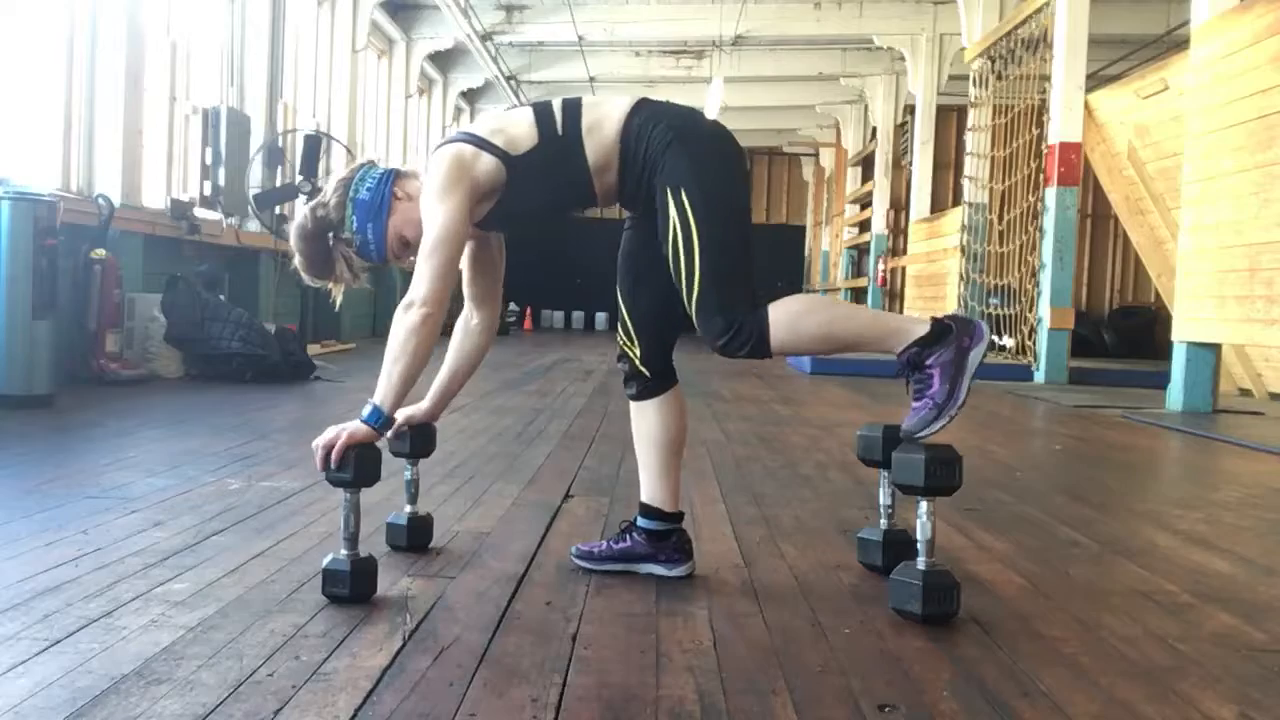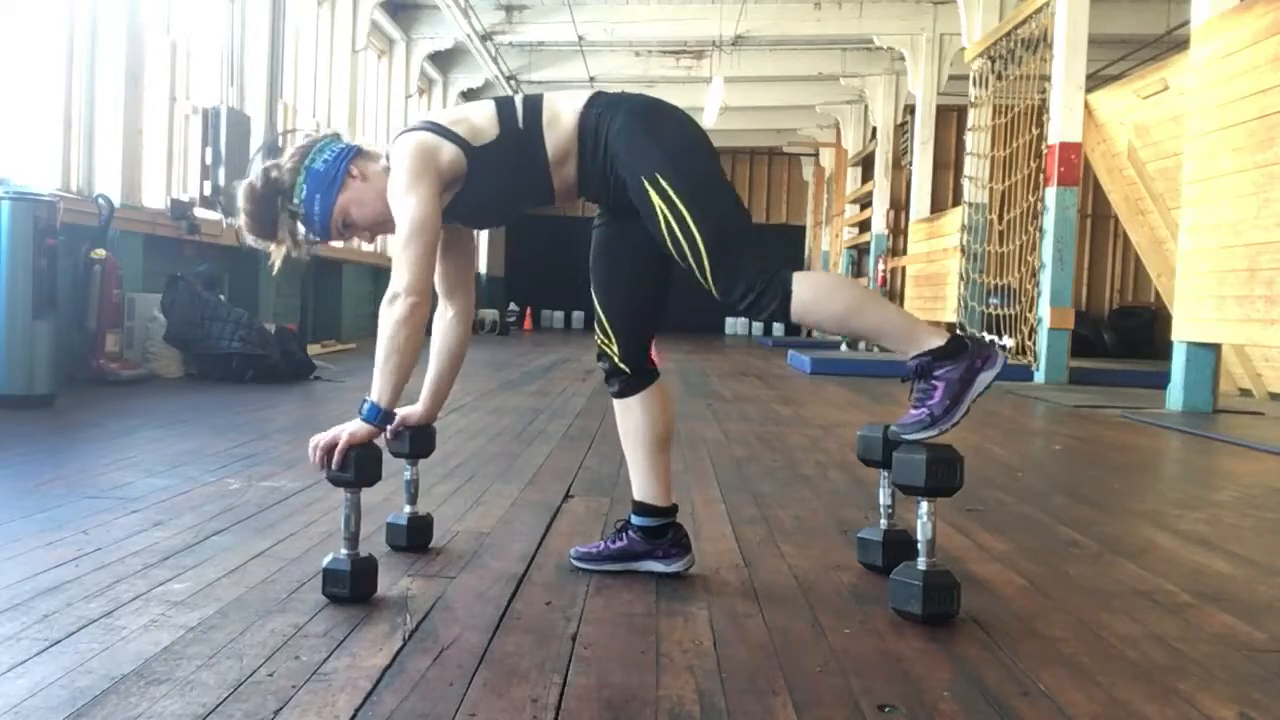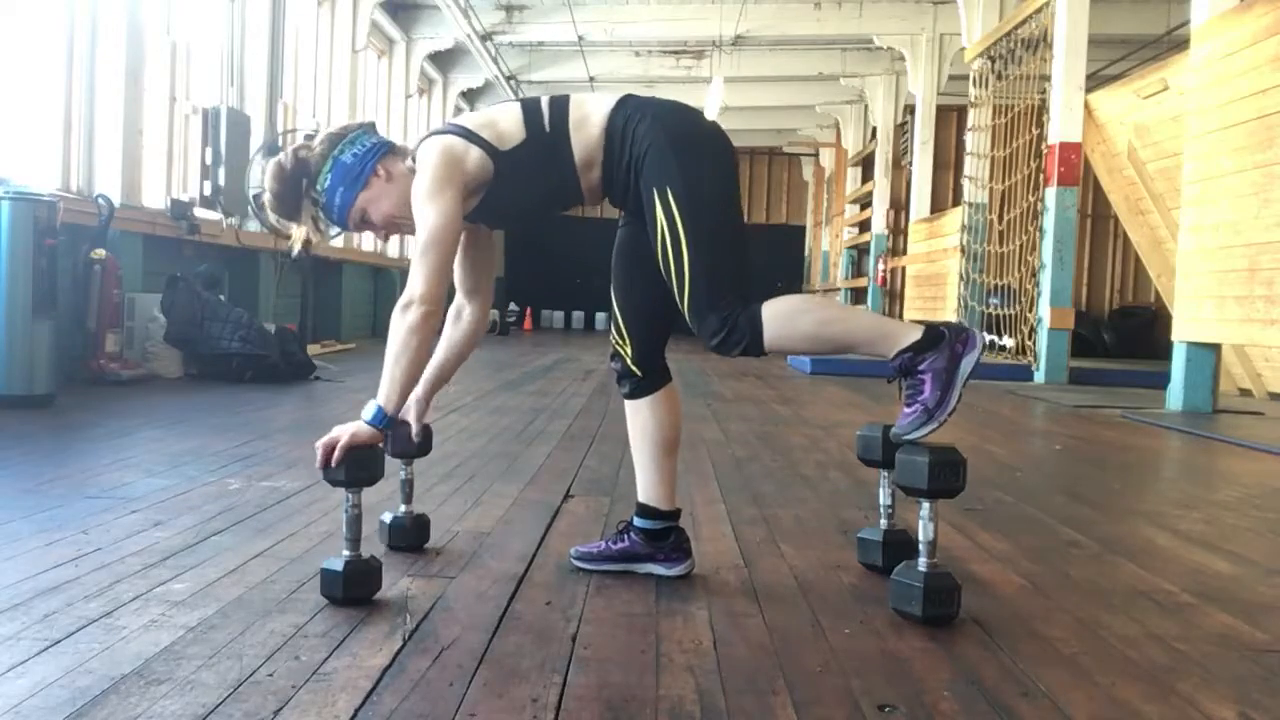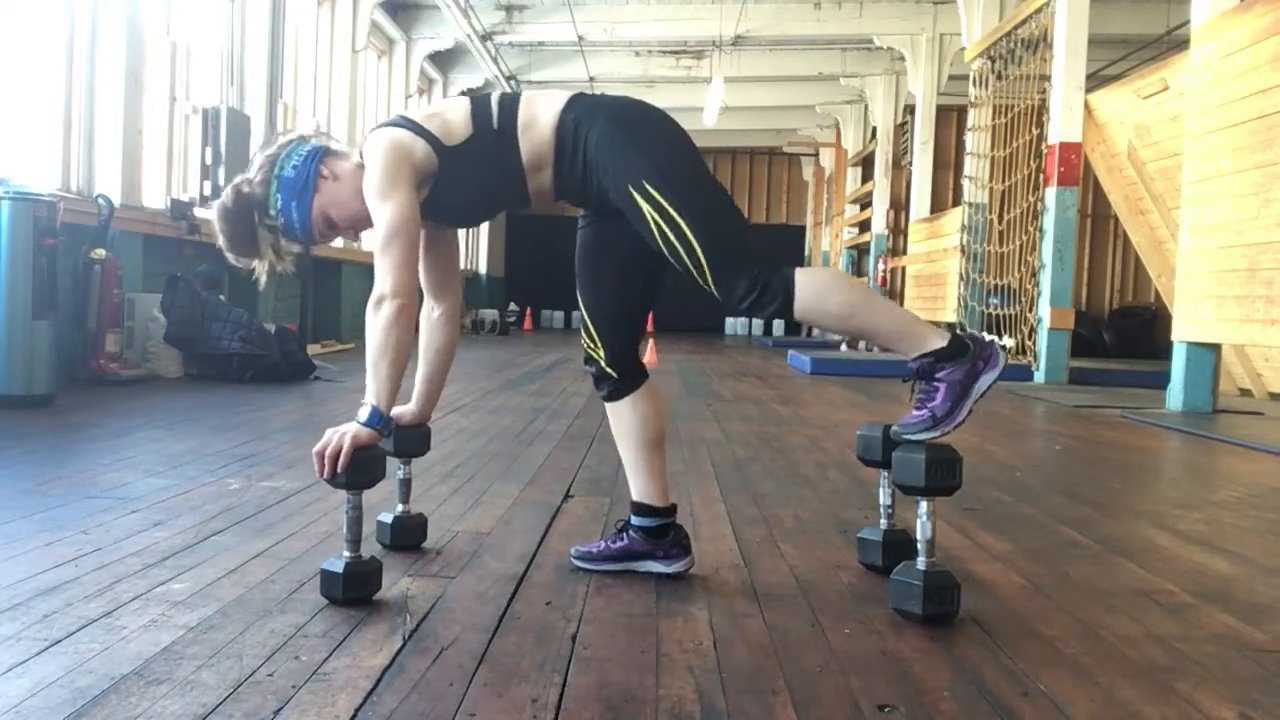
dt=0.5s
person 1, frame 1
left shoulder: (449, 174)
right shoulder: (468, 208)
left elbow: (422, 307)
right elbow: (479, 316)
left wrist: (375, 417)
right wrist: (431, 408)
left hip: (678, 153)
right hip: (659, 185)
left knee: (733, 329)
right knee: (642, 362)
left ankle: (936, 343)
right ankle: (661, 533)
person 1, frame 2
left shoulder: (414, 158)
right shoulder: (437, 196)
left elbow: (406, 299)
right elbow: (453, 307)
left wrist: (372, 414)
right wrist: (427, 409)
left hip: (639, 144)
right hip: (622, 185)
left knee: (751, 285)
right knee: (622, 359)
left ankle: (945, 357)
right ankle: (655, 530)
person 1, frame 3
left shoulder: (440, 164)
right shoulder: (460, 194)
left elbow: (420, 304)
right elbow: (469, 306)
left wrist: (376, 417)
right wrist: (420, 397)
left hip: (668, 150)
right hip: (648, 179)
left knee: (725, 324)
right knee: (636, 360)
left ankle: (925, 345)
right ankle: (656, 532)
person 1, frame 4
left shoulder: (387, 157)
right shoulder: (420, 188)
left elbow: (392, 300)
right elbow: (441, 304)
left wrist: (373, 418)
right wrist: (417, 409)
left hip: (621, 146)
right hip: (605, 184)
left knee: (748, 286)
right knee: (610, 360)
left ankle: (948, 355)
right ankle: (654, 530)
